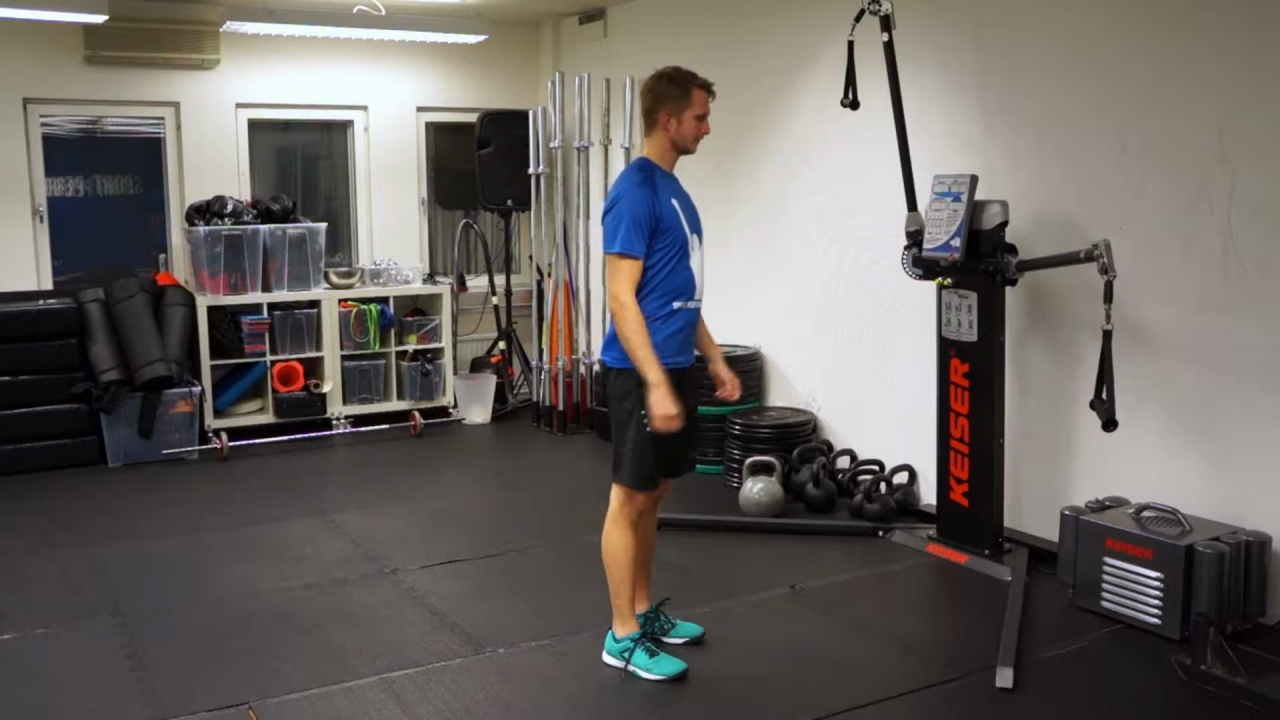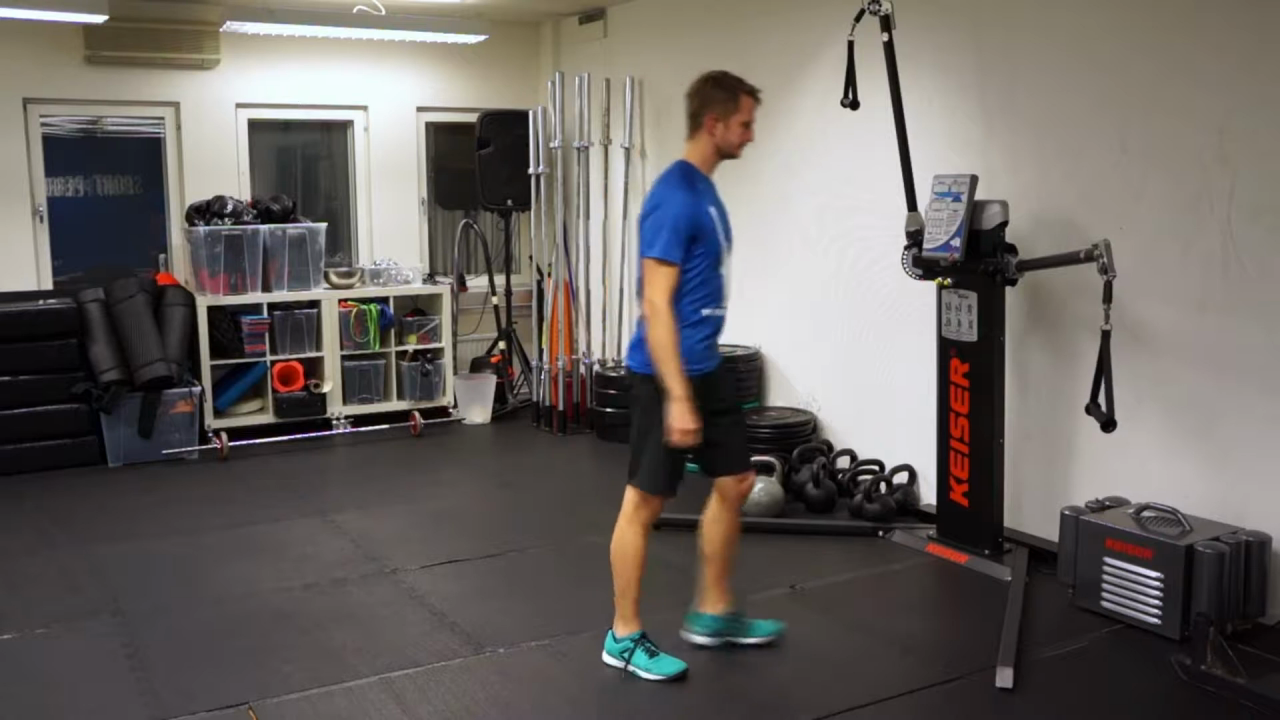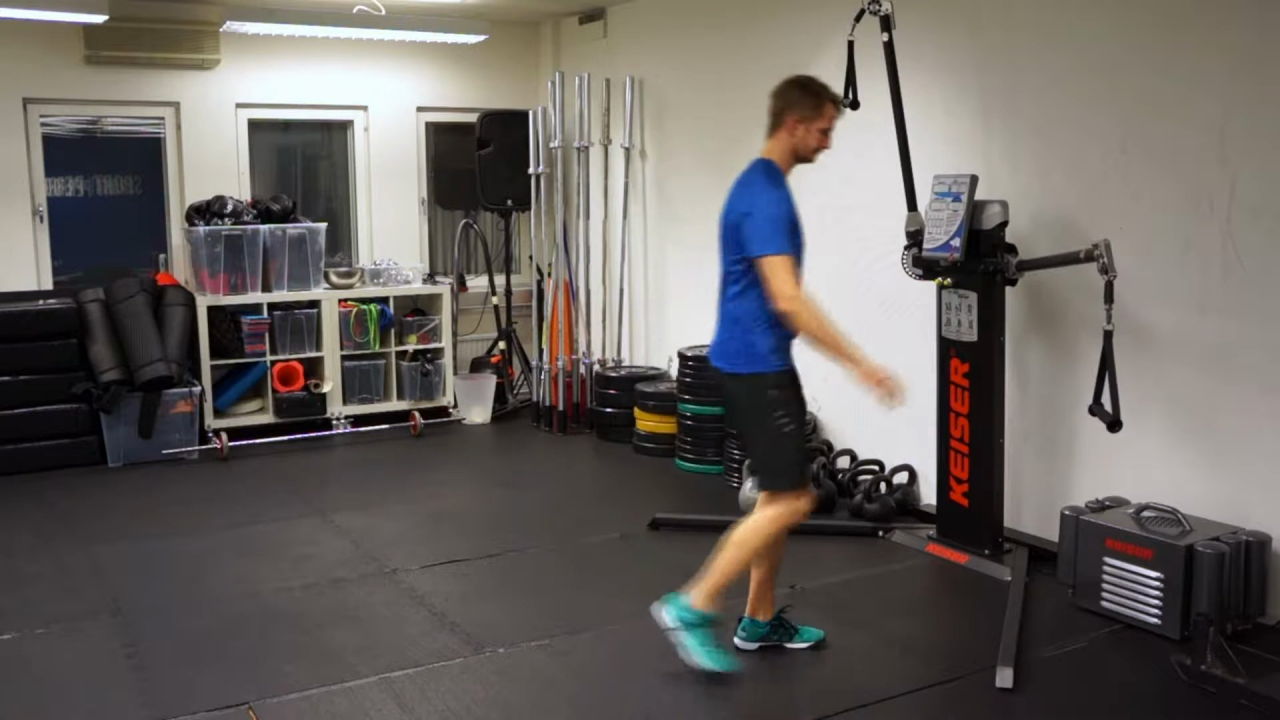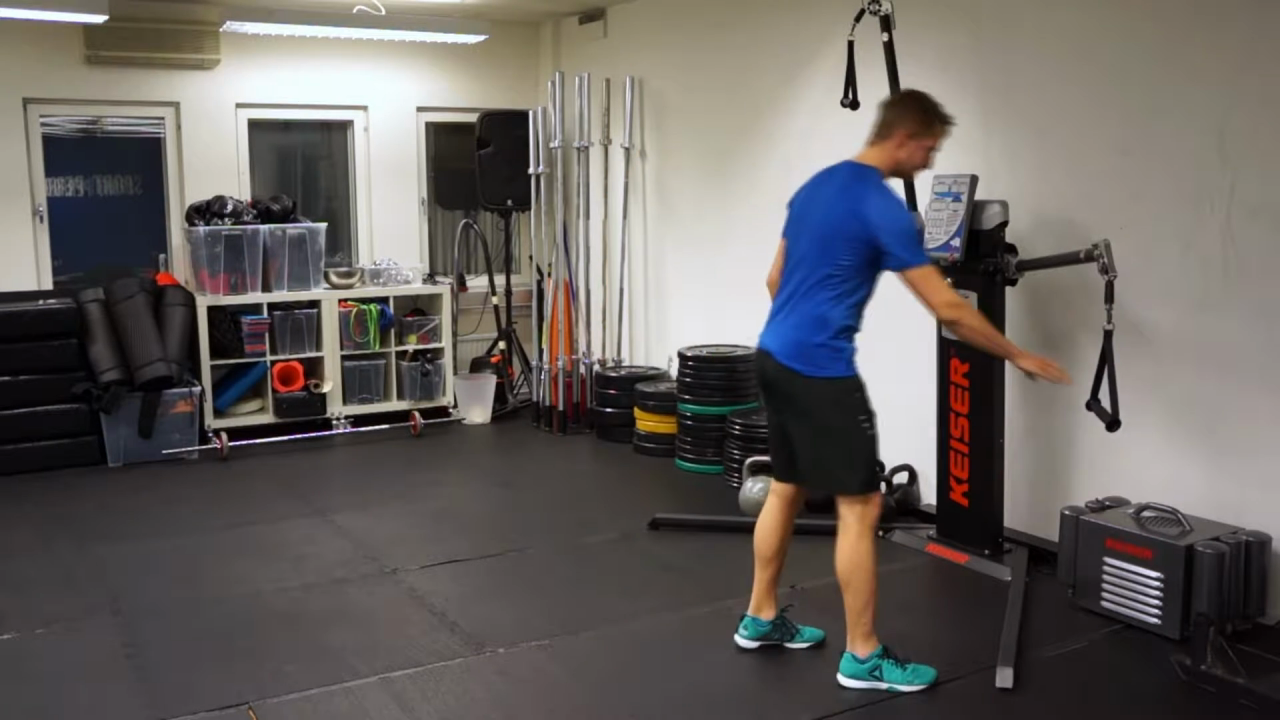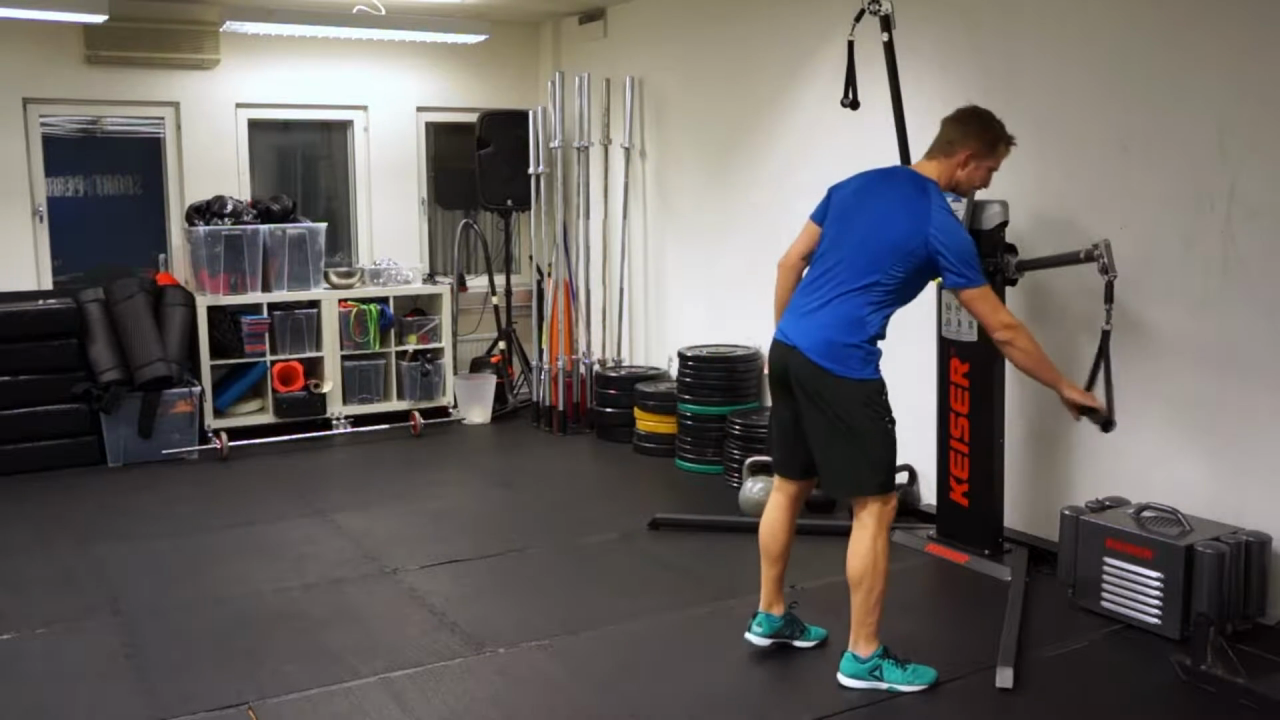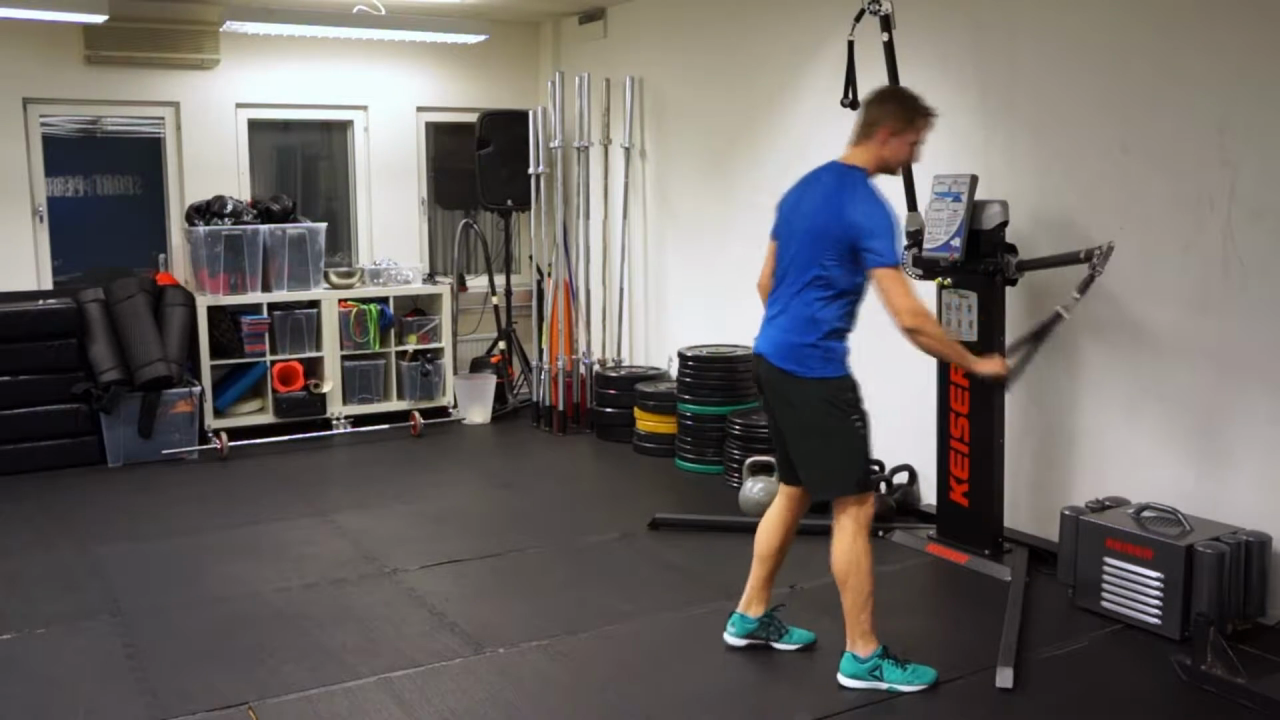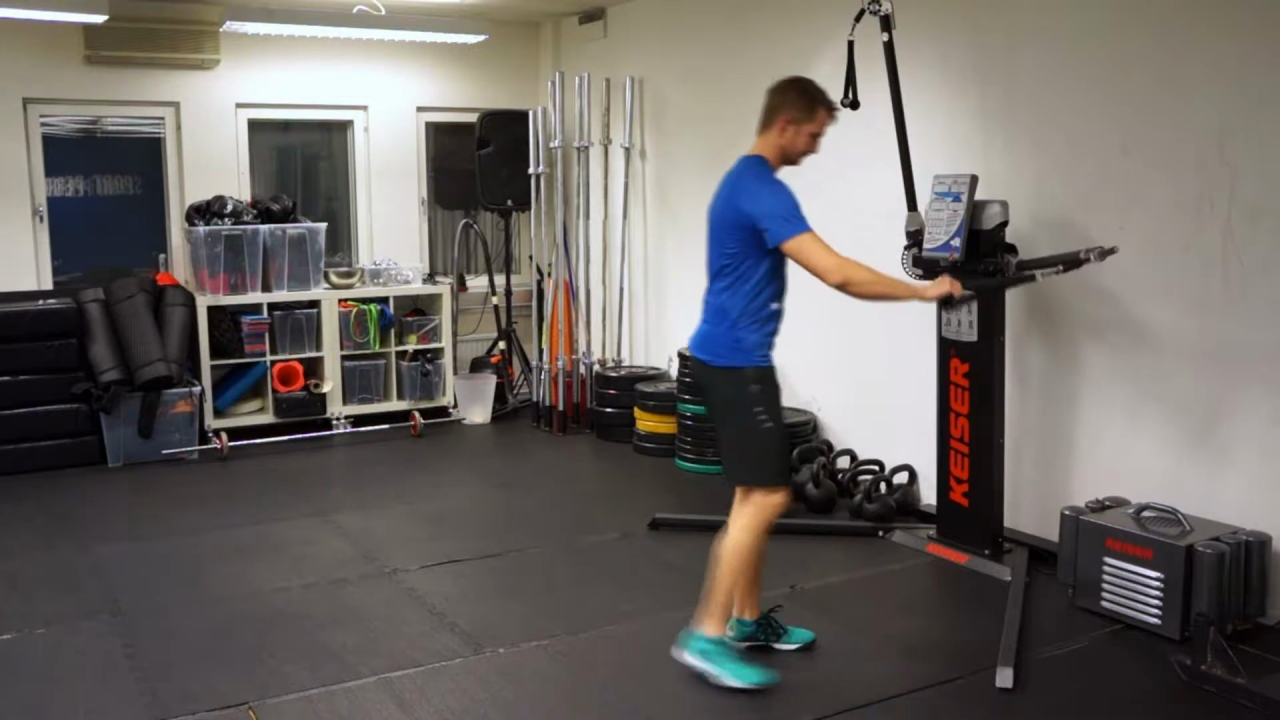
dt=0.4s
person 1, frame 1
left shoulder: (673, 189)
right shoulder: (635, 192)
right elbow: (622, 299)
left wrist: (715, 360)
right wrist: (655, 384)
left hip: (674, 367)
right hip: (641, 373)
left knee: (652, 495)
right knee: (629, 499)
left ankle: (645, 610)
right ankle: (622, 635)
person 1, frame 2
left shoulder: (705, 190)
right shoulder: (675, 197)
right elbow: (656, 304)
right wrist: (676, 397)
left hip: (707, 368)
right hip: (667, 374)
left knee: (734, 483)
right knee: (645, 502)
left ankle: (713, 613)
right ankle: (625, 636)
person 1, frame 3
left shoulder: (763, 184)
right shoulder: (763, 194)
right elbow: (787, 299)
right wrist: (860, 363)
left hip: (760, 361)
right hip: (752, 367)
left knee: (781, 492)
right knee: (791, 500)
left ankle: (761, 619)
right ankle: (691, 606)
person 1, frame 4
left shoulder: (816, 187)
right shoulder: (881, 205)
left elbow: (776, 277)
right elbow: (948, 309)
right wrist: (1017, 356)
left hip: (778, 354)
right hip: (819, 367)
left knee: (787, 489)
right knee: (860, 506)
left ankle: (761, 617)
right ankle: (862, 656)
person 1, frame 5
left shoulder: (854, 186)
right shoulder: (939, 226)
left elbow: (790, 262)
right elbow: (1003, 329)
right wrist: (1065, 387)
left hip: (789, 350)
right hip: (842, 367)
left knee: (788, 486)
right knee: (875, 508)
left ankle: (769, 616)
right ankle: (863, 656)
person 1, frame 6
left shoulder: (803, 189)
right shoulder: (867, 208)
left elbow: (766, 281)
right elbow: (909, 317)
right wrist: (975, 364)
left hip: (772, 358)
right hip: (813, 369)
left knee: (796, 492)
right knee: (854, 507)
left ankle: (750, 616)
right ankle: (862, 655)
person 1, frame 7
left shoulder: (743, 181)
right shoulder: (762, 190)
right elbow: (836, 273)
right wrist: (922, 290)
left hip: (730, 355)
right hip: (735, 360)
left knee: (754, 492)
right knee: (767, 498)
left ankle: (747, 618)
right ankle: (708, 633)
